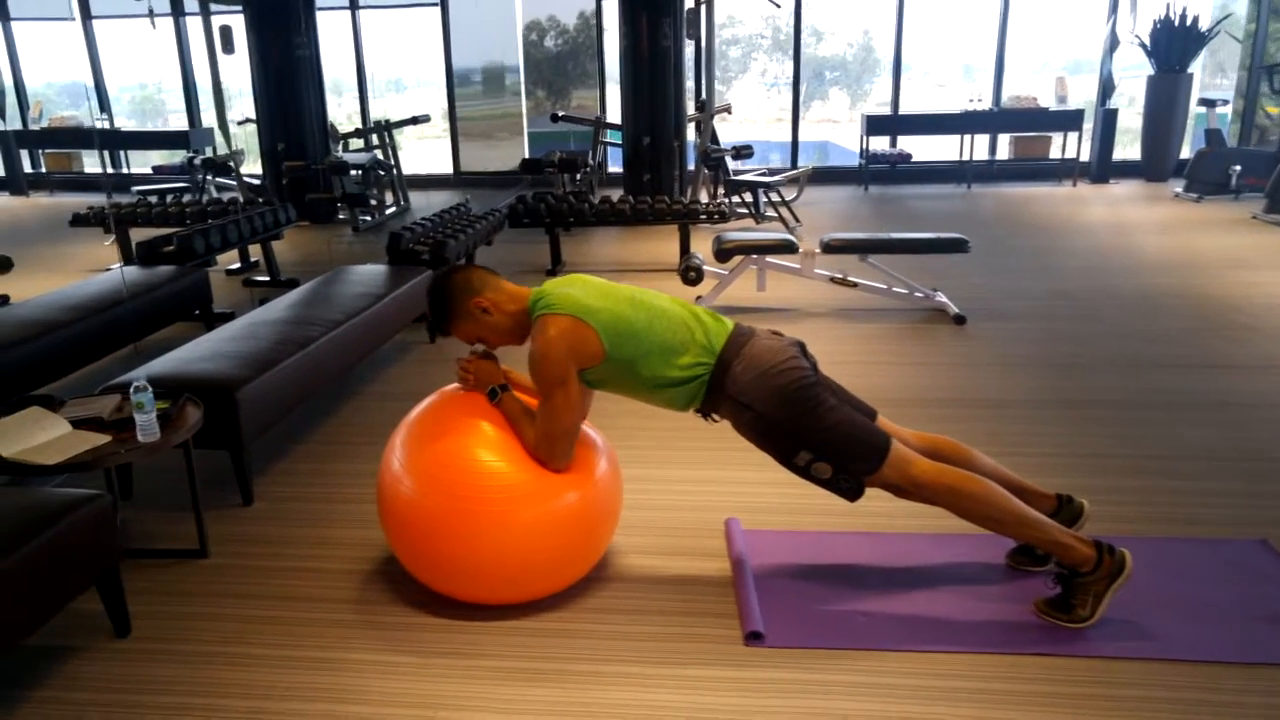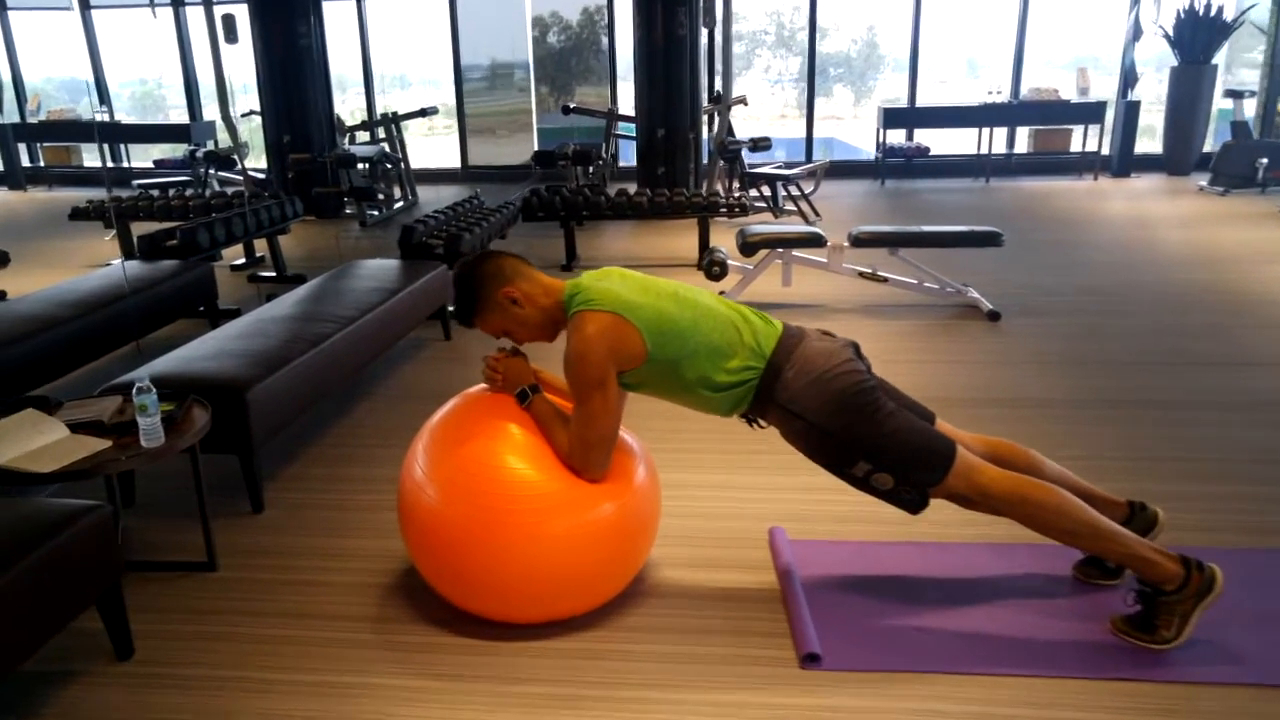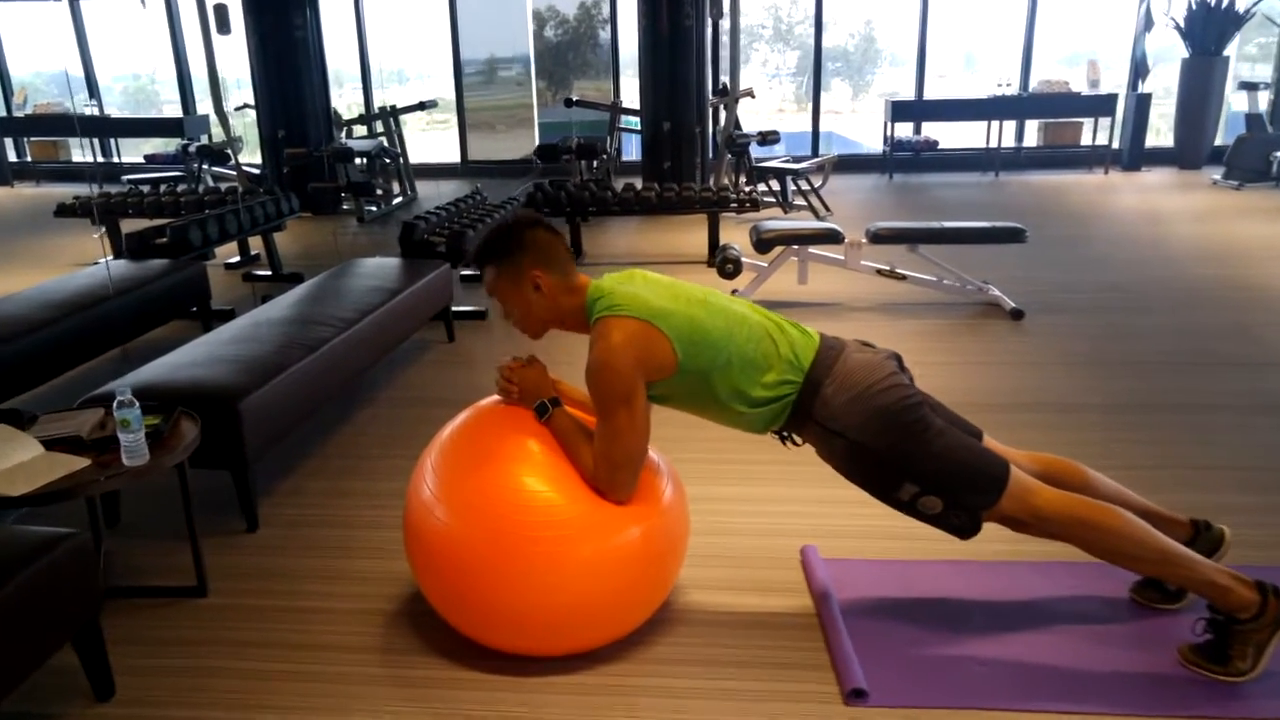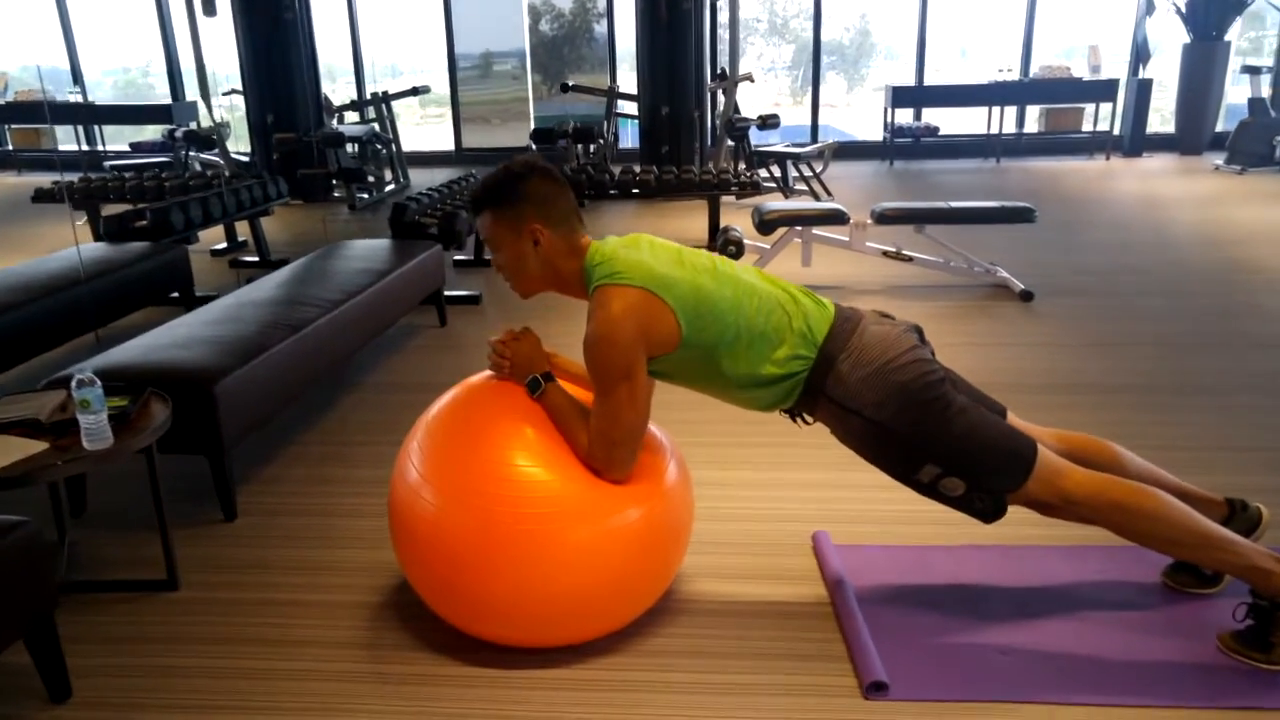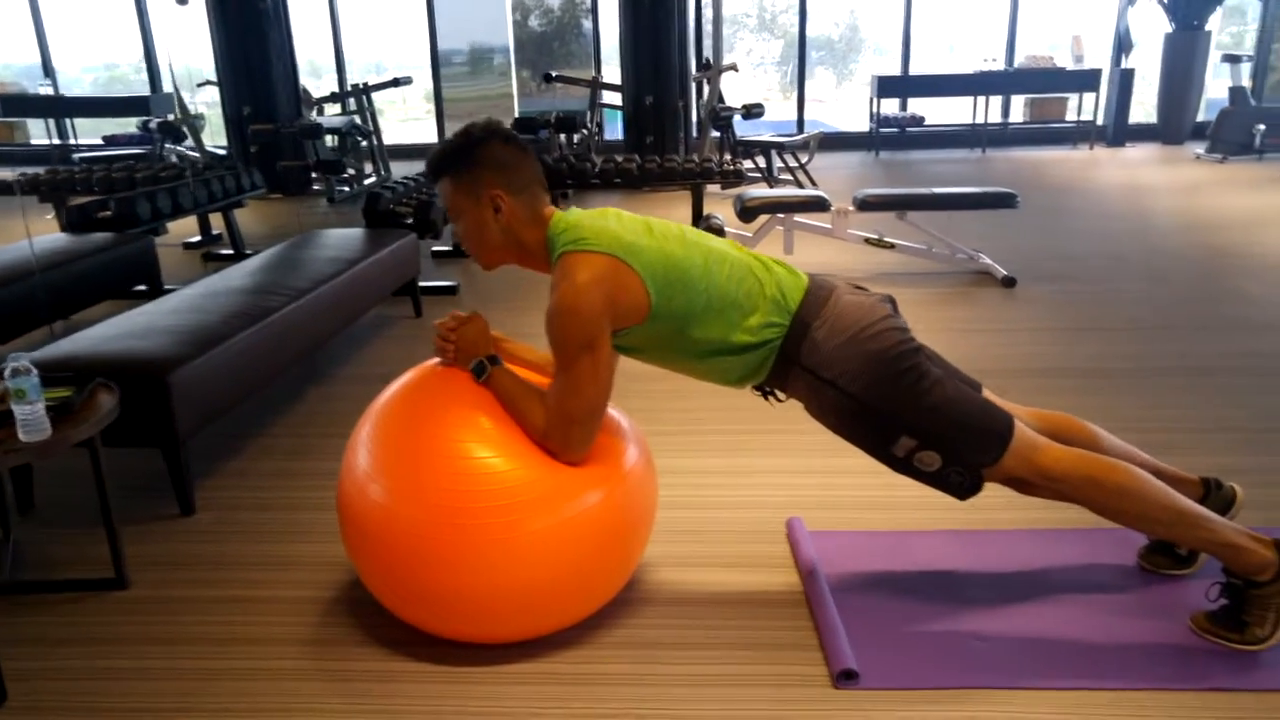
dt=0.4s
person 1, frame 1
left shoulder: (550, 336)
right shoulder: (560, 289)
left elbow: (556, 455)
right elbow: (574, 402)
left wrist: (497, 390)
left hip: (752, 388)
right hip: (758, 354)
left knee: (910, 476)
right knee: (903, 444)
person 1, frame 2
left shoulder: (588, 333)
right shoulder: (596, 282)
left elbow: (591, 461)
right elbow: (605, 404)
left wrist: (526, 391)
right wrist: (534, 383)
left hip: (804, 394)
right hip: (806, 357)
left knee: (975, 484)
right knee: (963, 451)
left ankle: (1174, 574)
right ankle: (1123, 514)
person 1, frame 3
left shoulder: (613, 345)
right shoulder: (622, 286)
left elbow: (617, 481)
right elbow: (634, 410)
left wrist: (544, 405)
right wrist: (555, 391)
left hip: (845, 411)
right hip: (843, 369)
left knee: (1029, 504)
right knee: (1016, 469)
right ankle: (1185, 532)
person 1, frame 4
left shoulder: (614, 315)
right shoulder: (623, 253)
left elbow: (614, 460)
right elbow: (631, 388)
left wrist: (537, 379)
right wrist: (549, 366)
left hip: (860, 386)
right hip: (860, 343)
left knee: (1059, 488)
right knee: (1041, 449)
person 1, frame 5
left shoulder: (579, 285)
right shoulder: (588, 228)
left elbow: (570, 440)
right elbow: (589, 376)
left wrist: (484, 365)
right wrist: (500, 348)
left hip: (831, 355)
right hip: (831, 318)
left knee: (1032, 463)
right knee: (1016, 428)
right ankle: (1195, 492)
